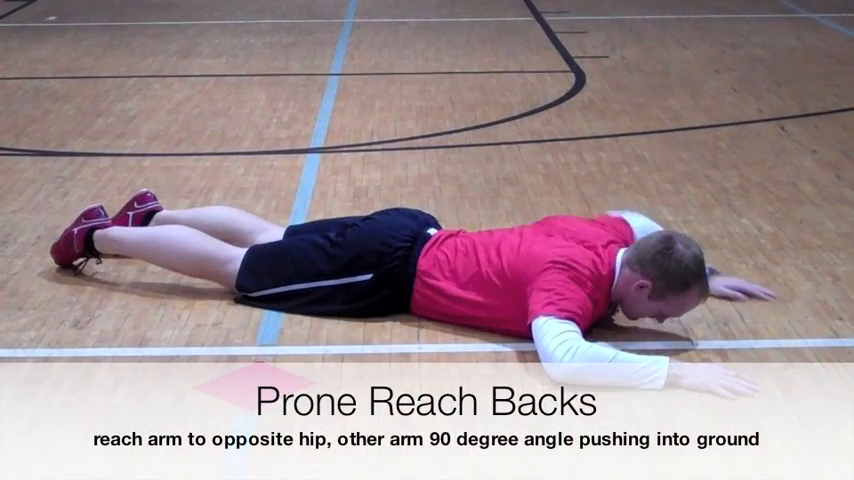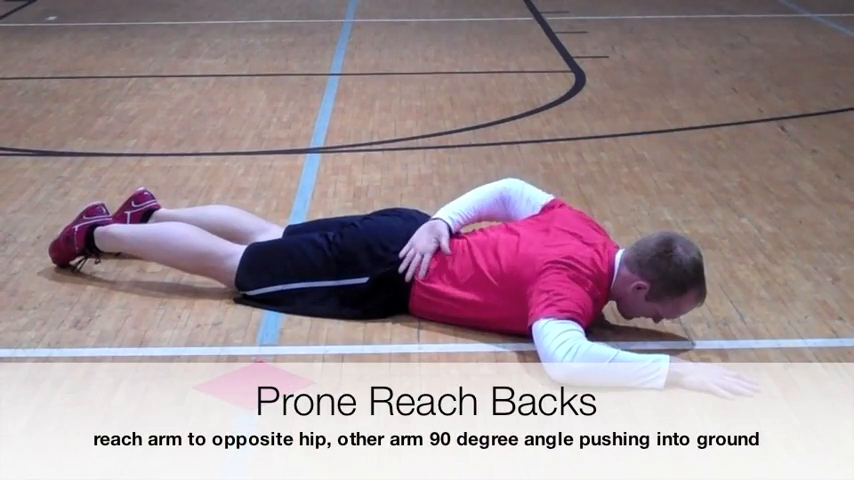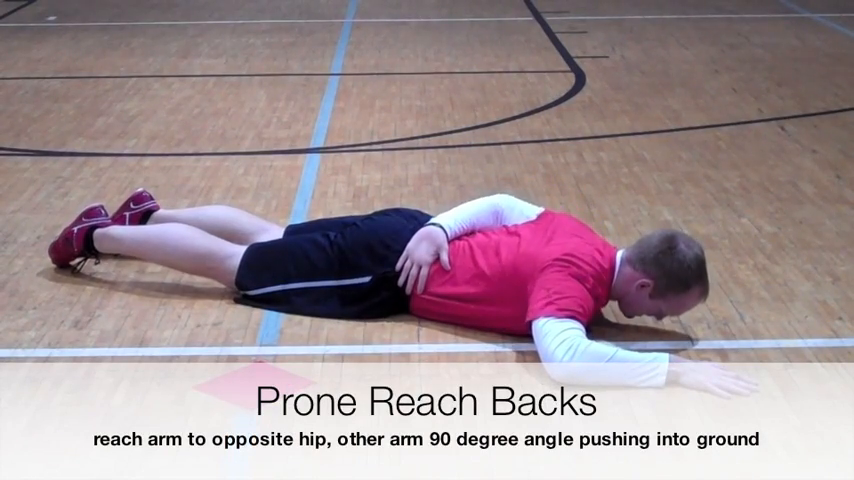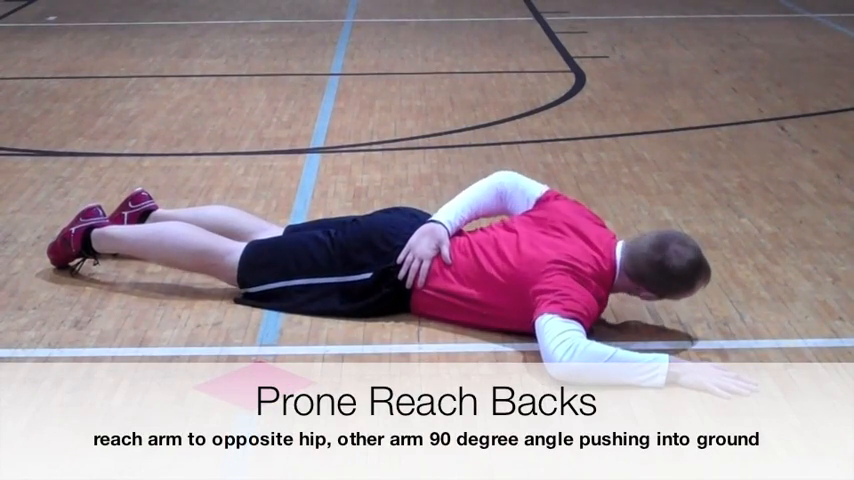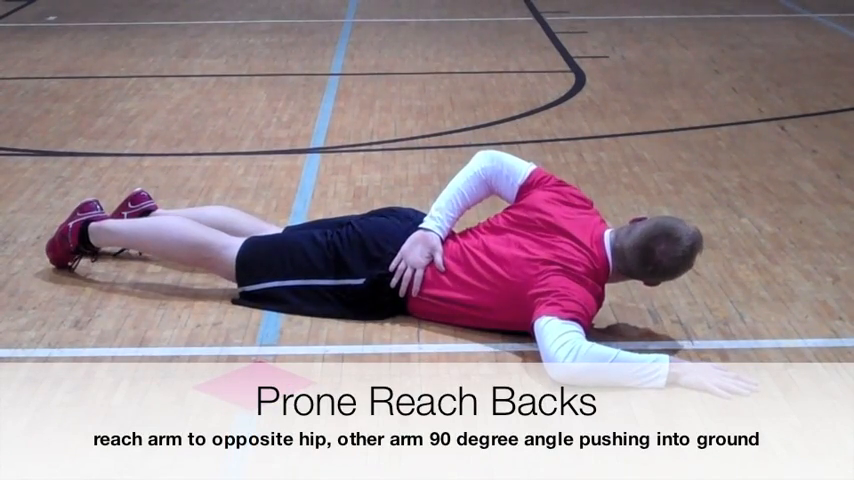
dt=1s
person 1, frame 1
left shoulder: (616, 240)
right shoulder: (574, 278)
left elbow: (642, 222)
right elbow: (564, 360)
left wrist: (709, 277)
right wrist: (679, 372)
left hip: (410, 233)
right hip: (393, 269)
left knee: (263, 237)
right knee: (235, 267)
left ankle: (152, 213)
right ankle: (102, 236)
person 1, frame 2
left shoulder: (590, 234)
right shoulder: (574, 278)
left elbow: (508, 190)
right elbow: (563, 358)
left wrist: (439, 221)
right wrist: (677, 370)
left hip: (405, 233)
right hip: (384, 275)
left knee: (266, 234)
right knee: (234, 265)
left ankle: (147, 213)
right ankle: (99, 234)
person 1, frame 3
left shoulder: (583, 237)
right shoulder: (576, 275)
left elbow: (501, 205)
right elbow: (562, 357)
left wrist: (436, 227)
right wrist: (675, 369)
left hip: (408, 235)
right hip: (387, 270)
left knee: (266, 237)
right knee: (235, 266)
left ankle: (147, 214)
right ankle: (102, 233)
person 1, frame 4
left shoulder: (588, 225)
right shoulder: (578, 283)
left elbow: (504, 183)
right elbow: (563, 358)
left wrist: (438, 224)
right wrist: (675, 369)
left hip: (406, 233)
right hip: (390, 273)
left knee: (267, 236)
right knee: (236, 263)
left ankle: (147, 214)
right ankle: (97, 235)
person 1, frame 5
left shoulder: (574, 205)
right shoulder: (573, 284)
left elbow: (487, 163)
right elbow: (563, 362)
left wrist: (429, 229)
right wrist: (675, 369)
left hip: (398, 235)
right hip: (385, 280)
left knee: (267, 234)
right knee: (231, 260)
left ankle: (144, 212)
right ankle: (95, 230)
